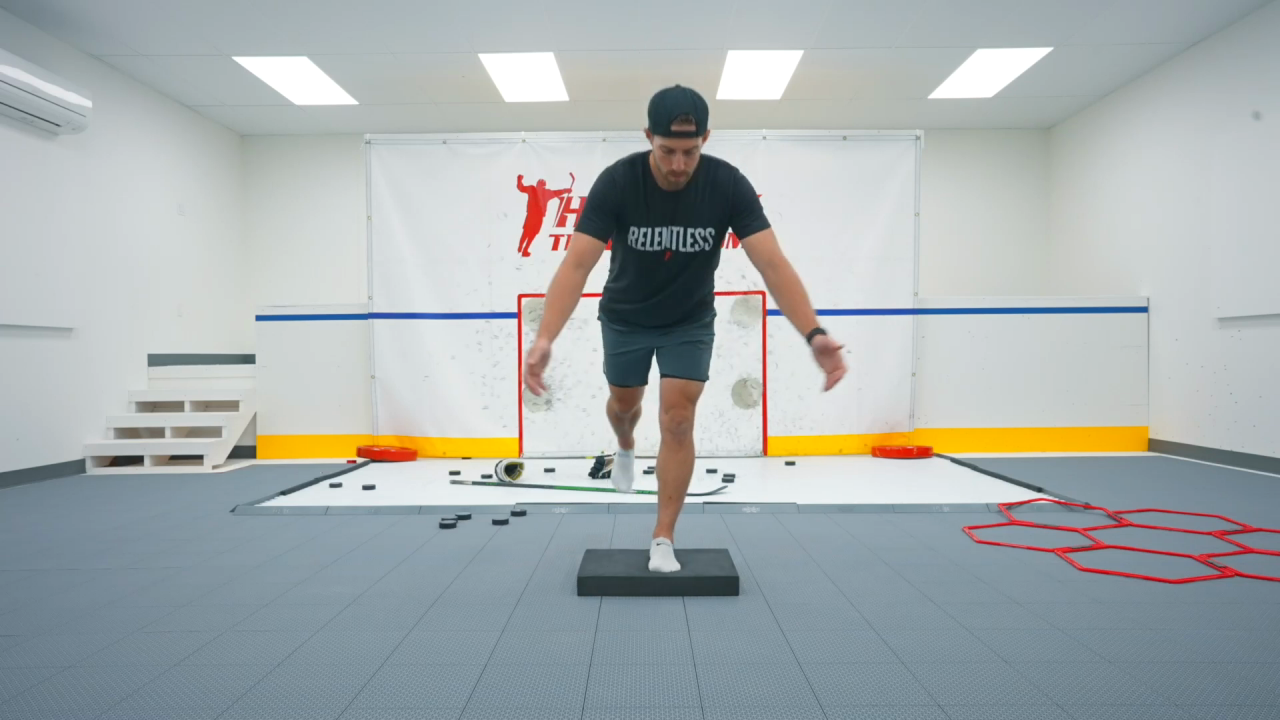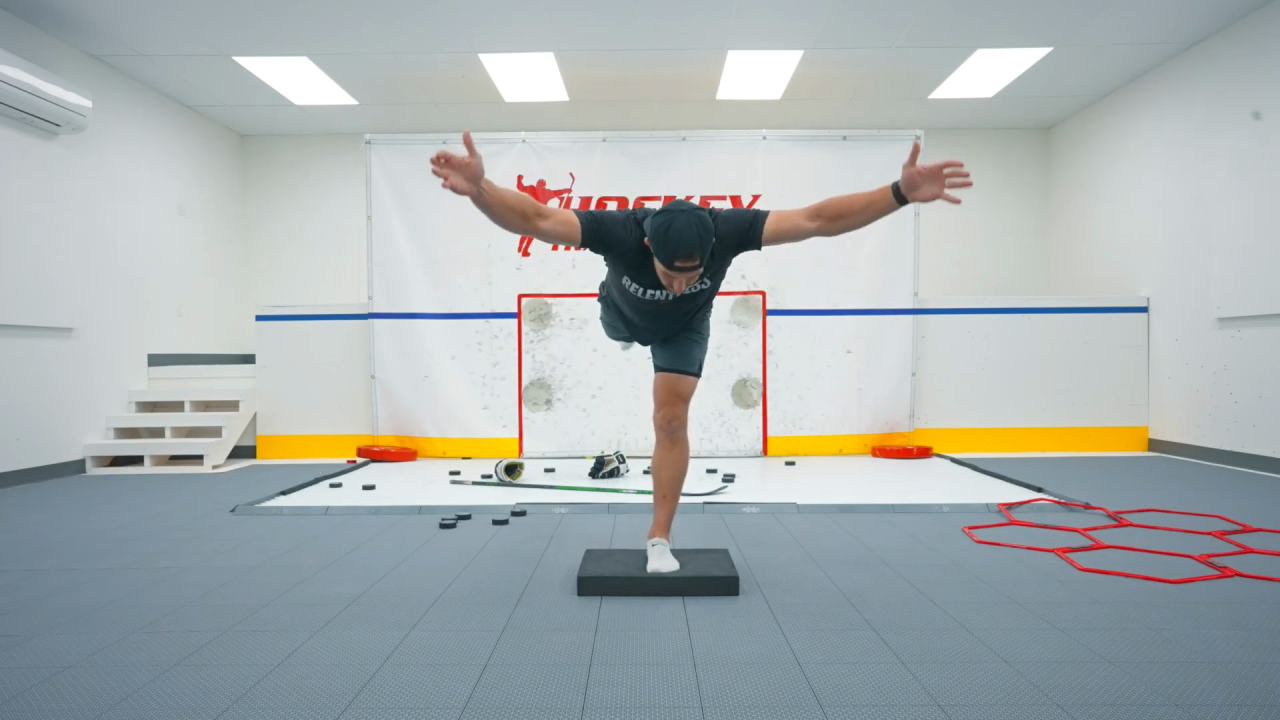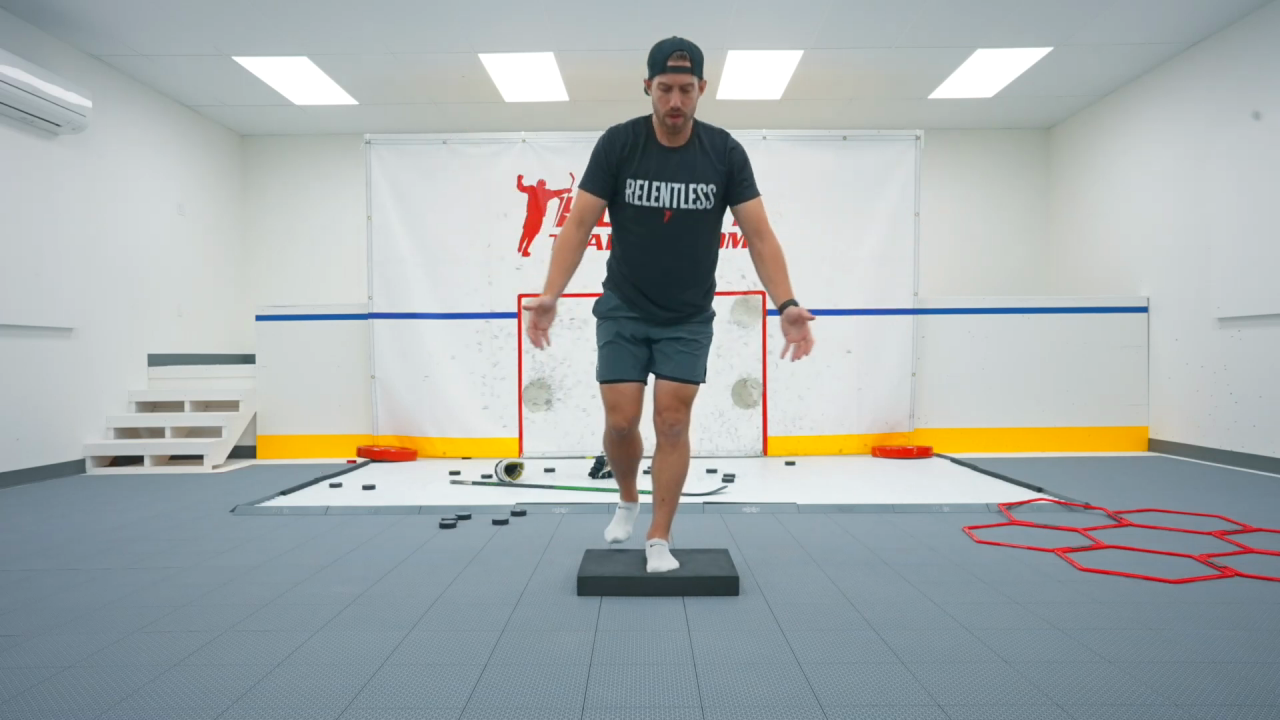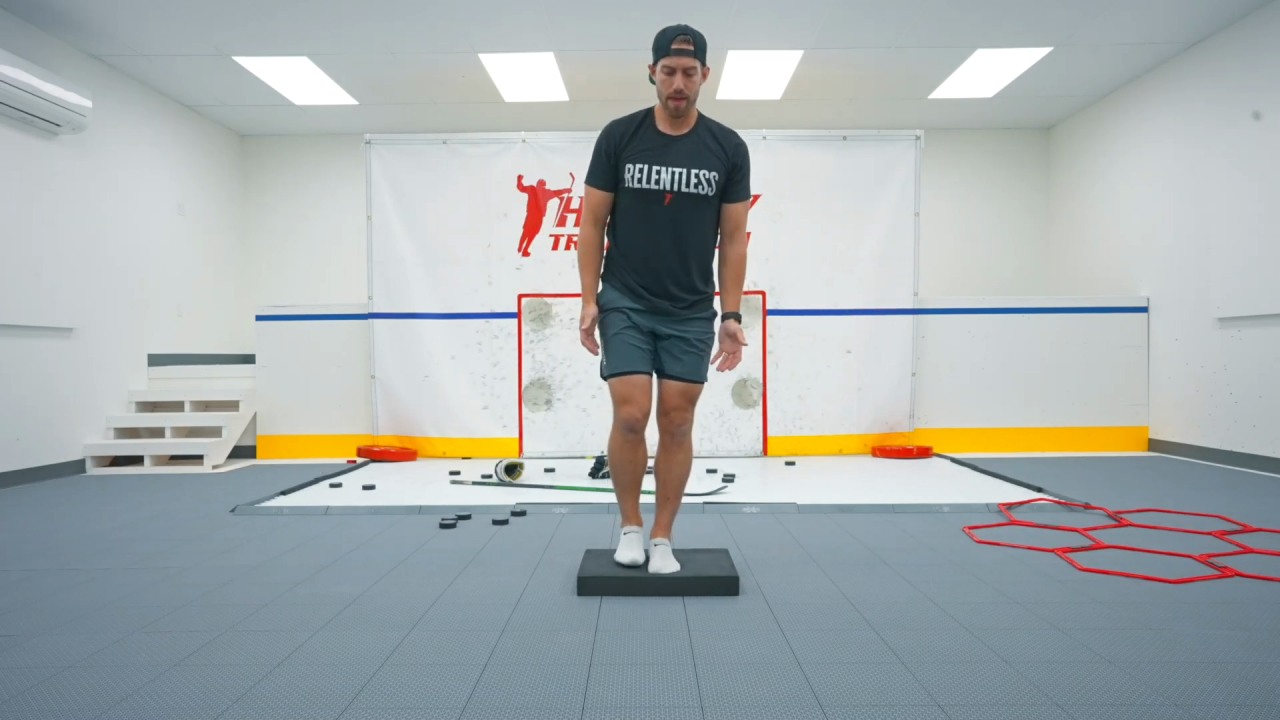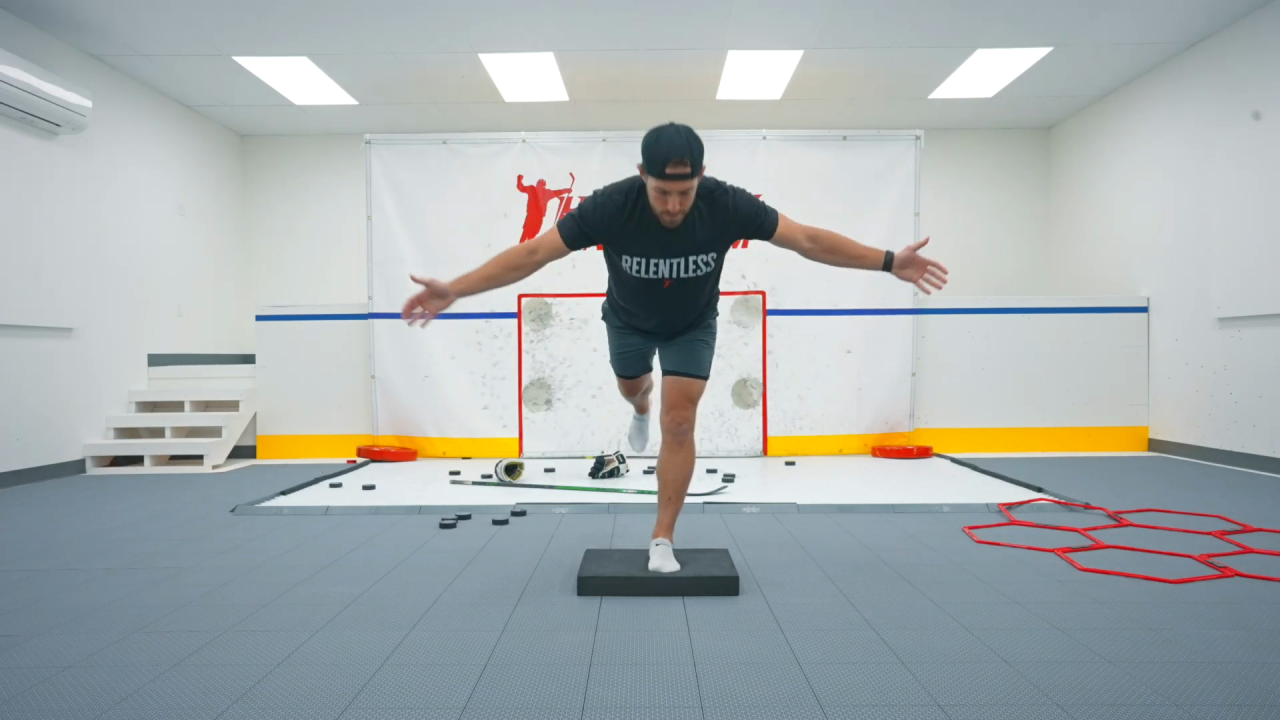
dt=1s
person 1, frame 1
left shoulder: (728, 185)
right shoulder: (616, 182)
left elbow: (772, 264)
right elbow: (576, 265)
left wrist: (813, 334)
right wrist: (543, 339)
left hip: (689, 320)
right hip: (625, 317)
left knee: (677, 421)
right knee: (624, 405)
left ankle: (662, 540)
right ankle: (624, 451)
person 1, frame 2
left shoulder: (727, 231)
right shoulder: (620, 231)
left elbow: (817, 219)
right elbow: (535, 219)
left wrist: (900, 193)
right wrist: (480, 189)
left hip: (684, 328)
right hip: (624, 312)
left knee: (670, 419)
right knee: (624, 334)
left ankle: (659, 540)
right ankle: (636, 334)
person 1, frame 3
left shoulder: (725, 152)
right shoulder: (617, 144)
left elbow: (758, 234)
right elbow: (579, 225)
left wrist: (785, 305)
right wrist: (550, 295)
left hip: (688, 316)
right hip: (623, 310)
left knee: (672, 424)
right knee: (621, 421)
left ankle: (659, 539)
right ankle: (627, 502)
person 1, frame 4
left shoulder: (728, 148)
right shoulder: (618, 136)
left elbow: (734, 237)
right elbow: (592, 224)
left wrist: (732, 315)
right wrist: (588, 300)
left hip: (691, 311)
right hip: (625, 304)
left knee: (676, 424)
right knee: (630, 417)
left ankle: (662, 540)
right ankle: (630, 528)
person 1, frame 5
left shoulder: (729, 206)
right shoulder: (609, 207)
left elbow: (809, 239)
right elbow: (532, 253)
left wrist: (890, 261)
right wrist: (454, 291)
left hip: (691, 326)
right hip: (629, 319)
left knee: (679, 421)
right knee: (632, 383)
left ankle: (662, 541)
right ankle: (640, 406)
